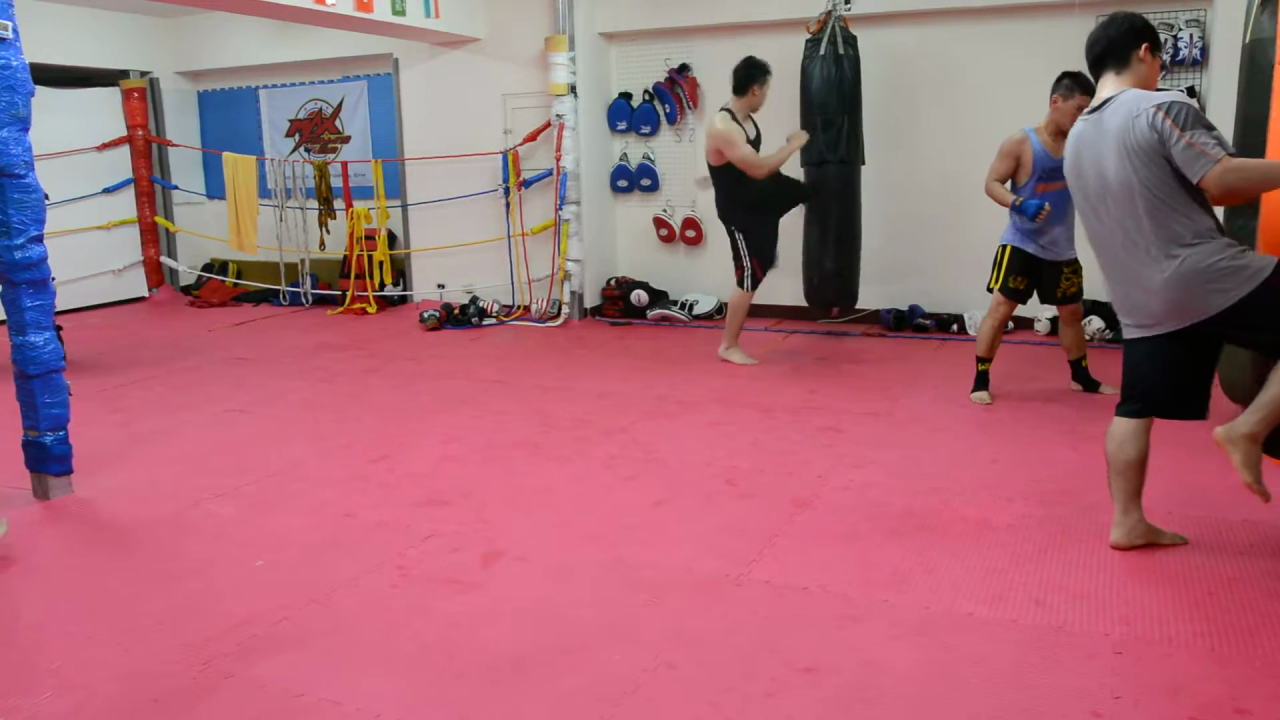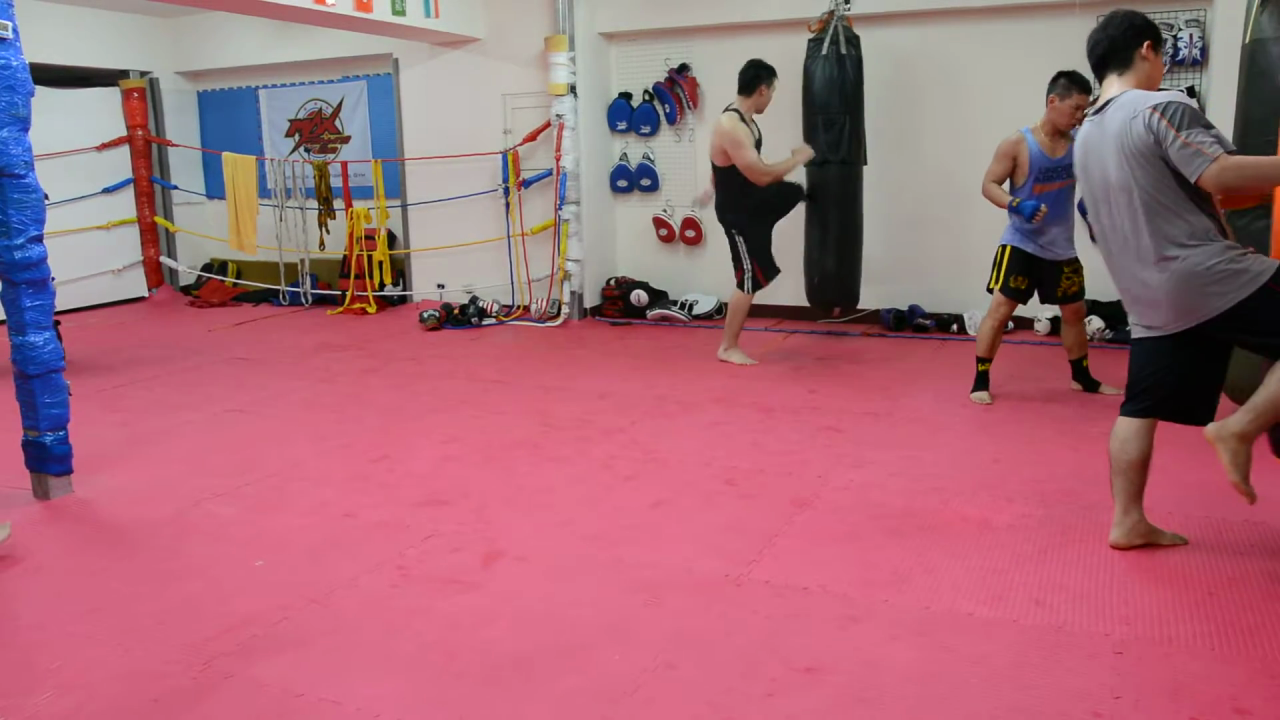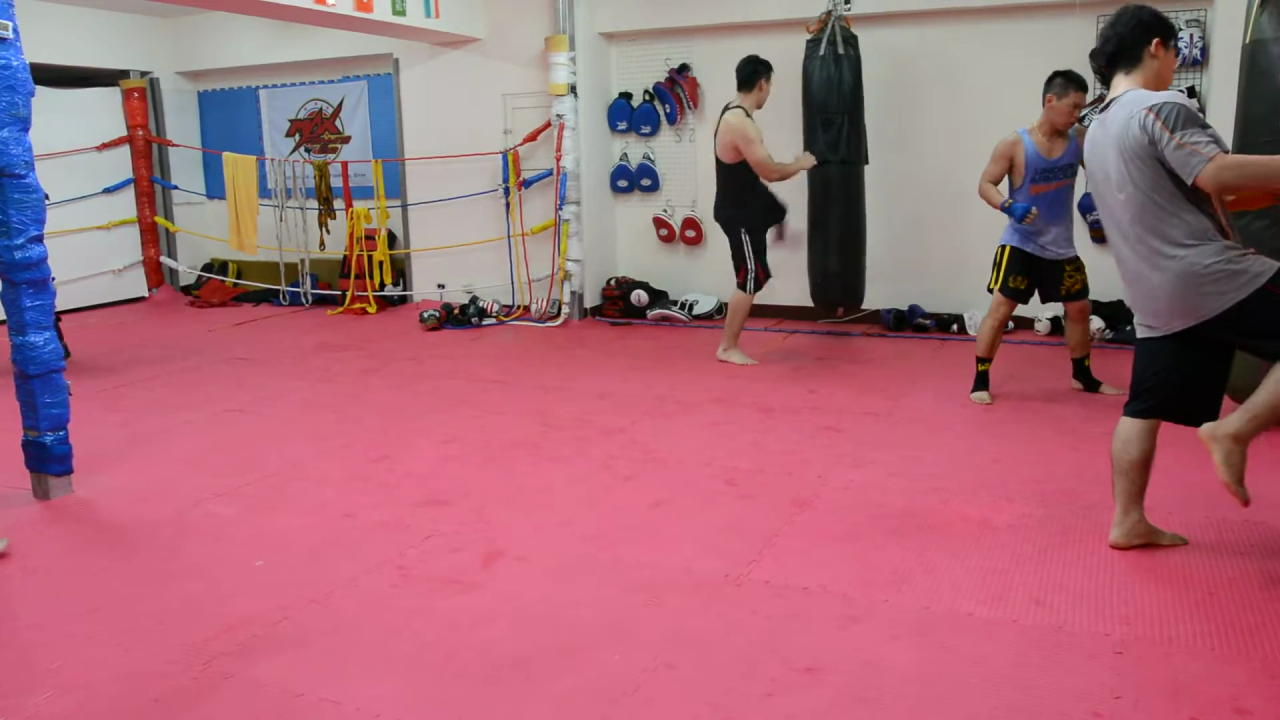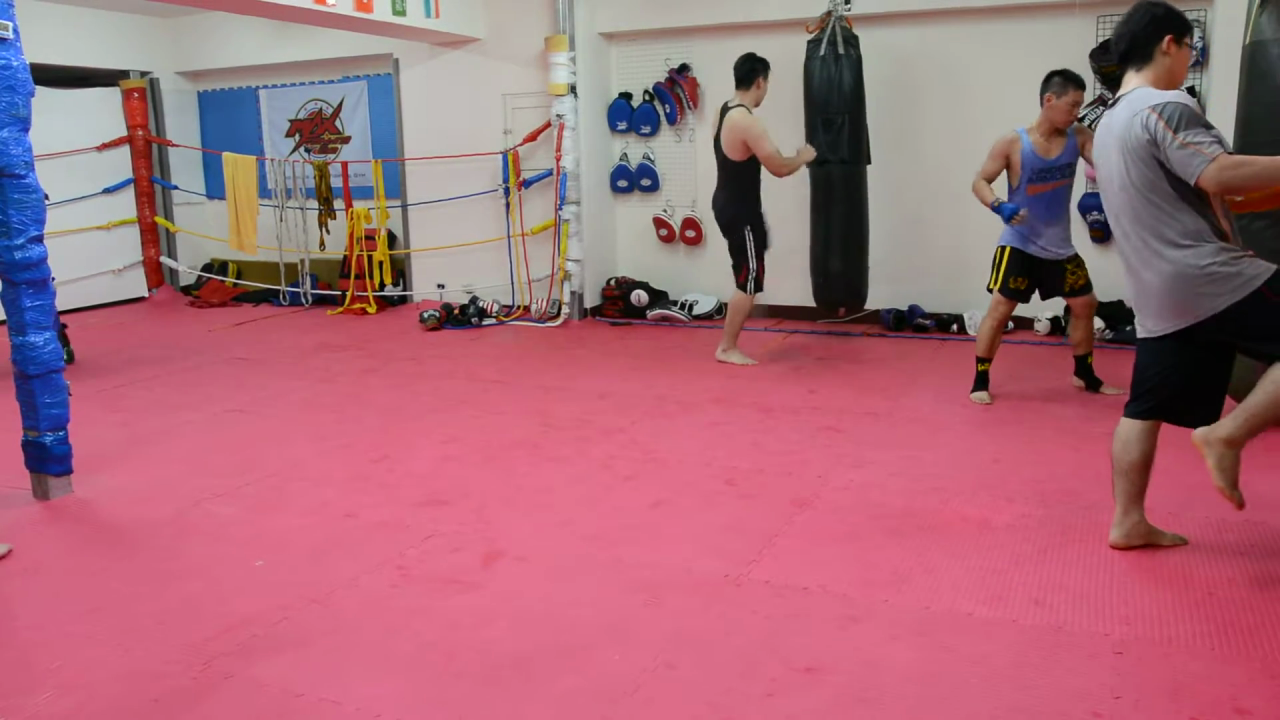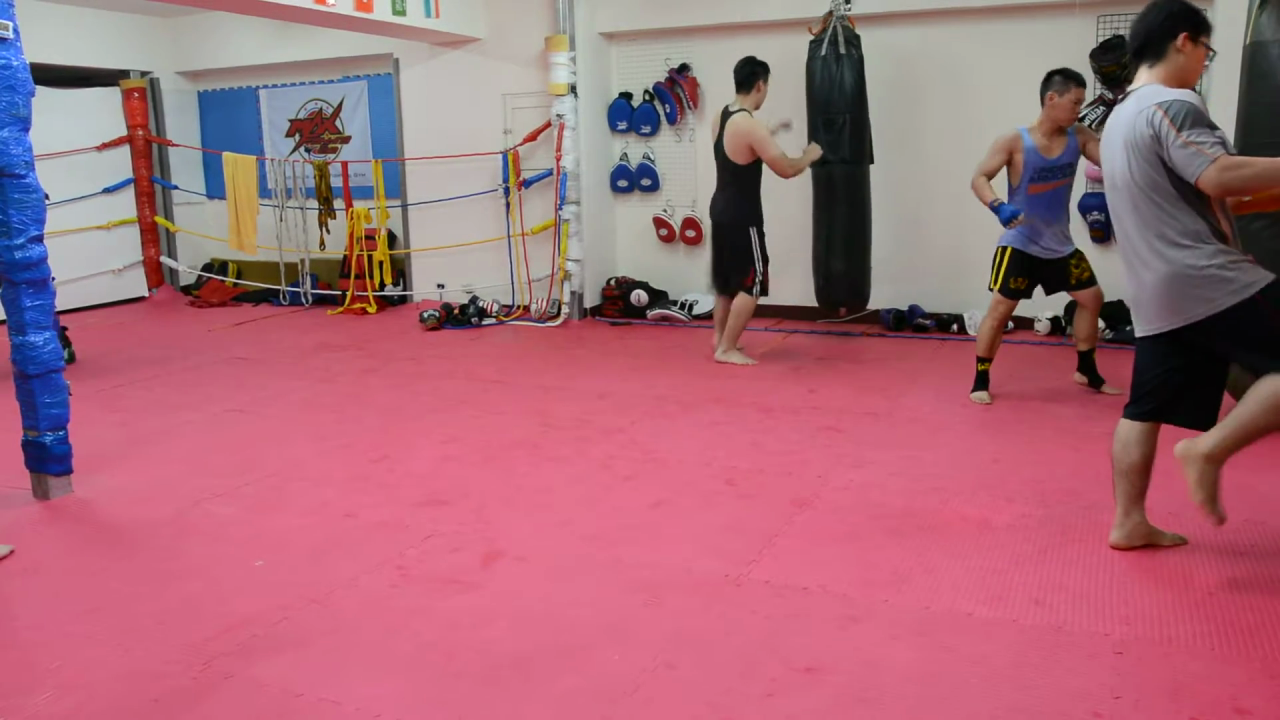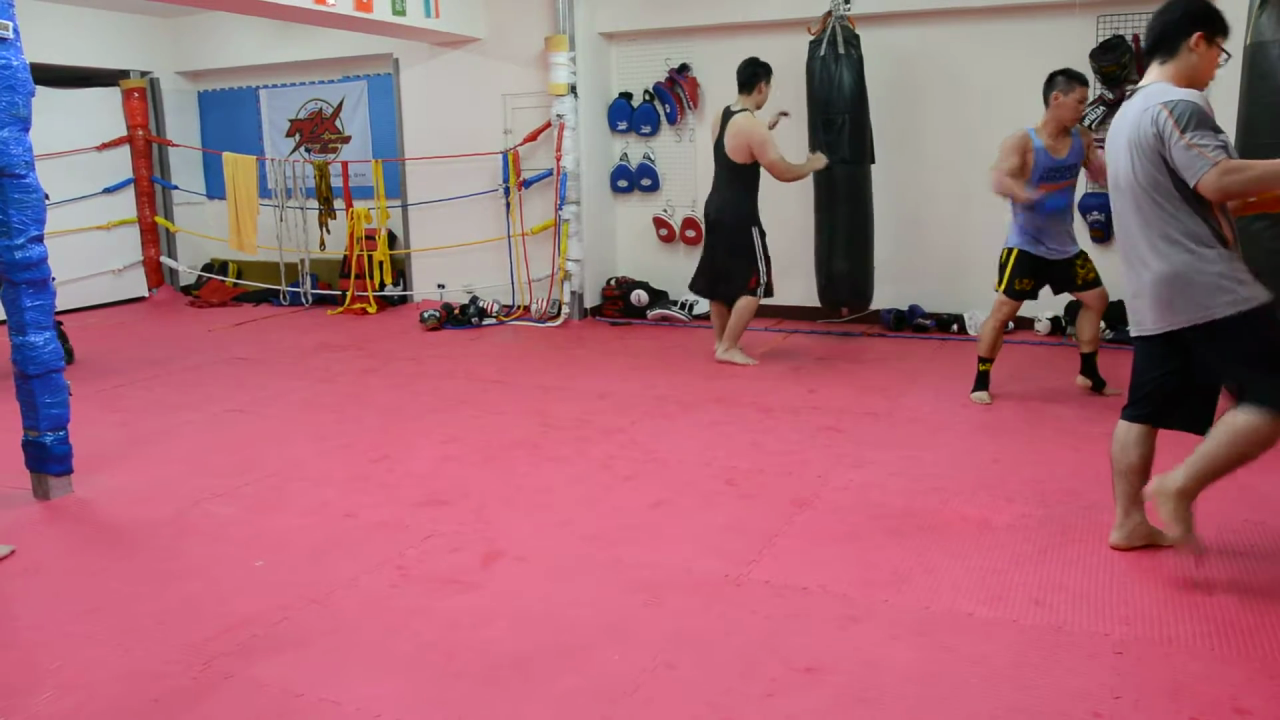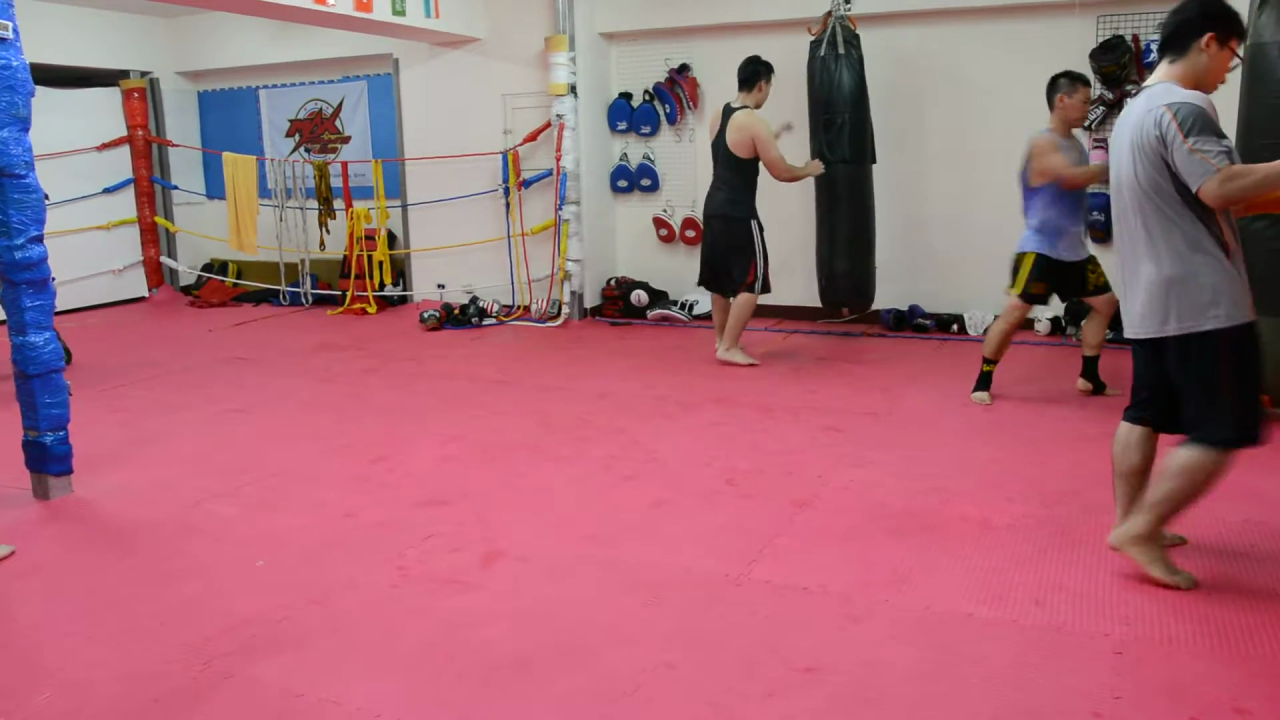
dt=0.1s
person 1, frame 1
left shoulder: (1077, 138)
right shoulder: (1164, 109)
right elbow: (1222, 180)
left wrist: (1195, 191)
left hip: (1143, 300)
right hip: (1207, 279)
left knee: (1134, 407)
left ankle: (1128, 522)
person 1, frame 2
left shoulder: (1086, 136)
right shoulder: (1163, 108)
right elbow: (1221, 176)
left wrist: (1234, 193)
left hip: (1151, 299)
right hip: (1210, 278)
left knee: (1140, 408)
left ankle: (1128, 523)
person 1, frame 3
left shoulder: (1097, 132)
right shoulder: (1162, 109)
right elbow: (1220, 175)
left hip: (1157, 298)
right hip: (1211, 278)
left knee: (1143, 408)
left ankle: (1128, 523)
right ankle: (1232, 430)
person 1, frame 4
left shoulder: (1109, 125)
right shoulder: (1168, 107)
right elbow: (1221, 175)
left hip: (1159, 295)
right hip: (1210, 280)
left knee: (1146, 408)
left ankle: (1128, 522)
right ankle: (1222, 438)
person 1, frame 5
left shoulder: (1118, 120)
right shoulder: (1173, 105)
right elbow: (1221, 177)
left hip: (1157, 295)
right hip: (1208, 284)
left knee: (1145, 409)
left ankle: (1128, 523)
right ankle: (1209, 448)
person 1, frame 6
left shoulder: (1127, 116)
right shoulder: (1181, 105)
right elbow: (1219, 183)
left hip: (1153, 295)
right hip: (1204, 289)
left knee: (1144, 410)
left ankle: (1130, 522)
right ankle: (1178, 487)
person 1, frame 7
left shoulder: (1132, 112)
right shoulder: (1184, 106)
right elbow: (1222, 189)
left wrist: (1261, 197)
left hip: (1152, 299)
right hip: (1199, 300)
left knee: (1145, 413)
right knee: (1217, 433)
left ankle: (1129, 523)
right ankle: (1140, 529)
person 2, frame 1
right shoulder: (1020, 143)
right elbow: (992, 184)
right wrist: (1020, 205)
left hip: (1062, 249)
right hip: (1021, 243)
left knee: (1072, 313)
right knee: (1000, 310)
left ankle: (1081, 377)
right ankle: (981, 381)
person 2, frame 2
right shoulder: (1017, 144)
right elbow: (989, 184)
right wrist: (1017, 206)
left hip: (1061, 248)
right hip: (1021, 244)
left knee: (1074, 311)
right knee: (1000, 310)
left ankle: (1081, 377)
right ankle: (981, 381)
person 2, frame 3
left shoulder: (1079, 139)
right shoulder: (1014, 145)
right elbow: (985, 185)
right wrist: (1010, 207)
left hip: (1061, 247)
right hip: (1020, 244)
left knee: (1080, 309)
right knee: (1000, 310)
left ankle: (1082, 376)
right ankle: (981, 381)
person 2, frame 4
left shoulder: (1078, 138)
right shoulder: (1011, 144)
right elbow: (980, 182)
right wrist: (999, 206)
left hip: (1060, 247)
right hip: (1019, 244)
left knee: (1084, 305)
right knee: (999, 310)
left ankle: (1084, 374)
right ankle: (981, 381)
person 2, frame 5
left shoulder: (1079, 137)
right shoulder: (1014, 142)
right elbow: (979, 178)
right wrist: (998, 207)
left hip: (1061, 245)
right hip: (1020, 244)
left knee: (1092, 299)
right knee: (1000, 309)
left ankle: (1087, 371)
right ankle: (981, 381)
person 2, frame 6
left shoulder: (1079, 138)
right shoulder: (1022, 141)
left elbow: (1101, 172)
right elbow: (1000, 181)
right wrist: (1038, 200)
left hip: (1064, 246)
right hip: (1026, 244)
left knee: (1097, 300)
right knee: (1004, 309)
left ankle: (1088, 374)
right ankle: (981, 381)
person 2, frame 7
left shoulder: (1074, 143)
right shoulder: (1045, 142)
right elbow: (1073, 176)
left hip: (1076, 251)
right hip: (1041, 248)
left knee: (1105, 304)
right knee: (1014, 314)
left ankle: (1089, 377)
right ankle: (983, 381)
person 3, frame 1
left shoulder: (745, 116)
right shoulder: (723, 128)
right elbow: (759, 168)
right wrist: (793, 145)
left hip: (759, 194)
right hip: (737, 210)
left knee: (799, 192)
right knee: (748, 278)
right ankle: (728, 346)
person 3, frame 2
left shoulder: (741, 118)
right shoulder: (732, 129)
right elbow: (759, 176)
left wrist: (714, 190)
right wrist: (796, 160)
left hip: (752, 199)
right hip: (737, 212)
left knee: (793, 194)
right knee: (748, 279)
right ankle: (728, 348)
person 3, frame 3
left shoulder: (734, 112)
right shoulder: (740, 124)
right elbow: (770, 171)
right wrist: (801, 164)
left hip: (750, 199)
right hip: (738, 212)
left knee: (776, 213)
right knee: (750, 280)
right ankle: (727, 348)
person 3, frame 4
left shoulder: (724, 112)
right shoulder: (747, 122)
right elbow: (780, 167)
left wrist: (763, 142)
right wrist: (803, 157)
left hip: (726, 205)
right hip: (740, 212)
right knee: (748, 280)
right ankle: (727, 348)
person 3, frame 5
left shoulder: (724, 116)
right shoulder: (750, 126)
right elbow: (786, 169)
left wrist: (770, 132)
right wrist: (810, 155)
left hip: (723, 209)
right hip: (741, 215)
left knee: (727, 277)
right knee: (751, 282)
left ankle: (720, 336)
right ankle: (727, 349)
person 3, frame 6
left shoulder: (722, 117)
right shoulder: (752, 126)
right elbow: (783, 173)
left wrist: (769, 126)
right wrist: (812, 164)
left hip: (716, 210)
right hip: (740, 218)
left knee: (719, 281)
right knee: (754, 285)
left ankle: (721, 341)
right ankle: (728, 348)
person 3, frame 7
left shoulder: (720, 115)
right shoulder: (755, 122)
right elbow: (781, 172)
left wrist: (772, 136)
right wrist: (810, 170)
left hip: (714, 207)
right hip: (738, 213)
left knee: (721, 278)
right knee: (751, 281)
left ankle: (722, 340)
right ankle: (728, 348)
